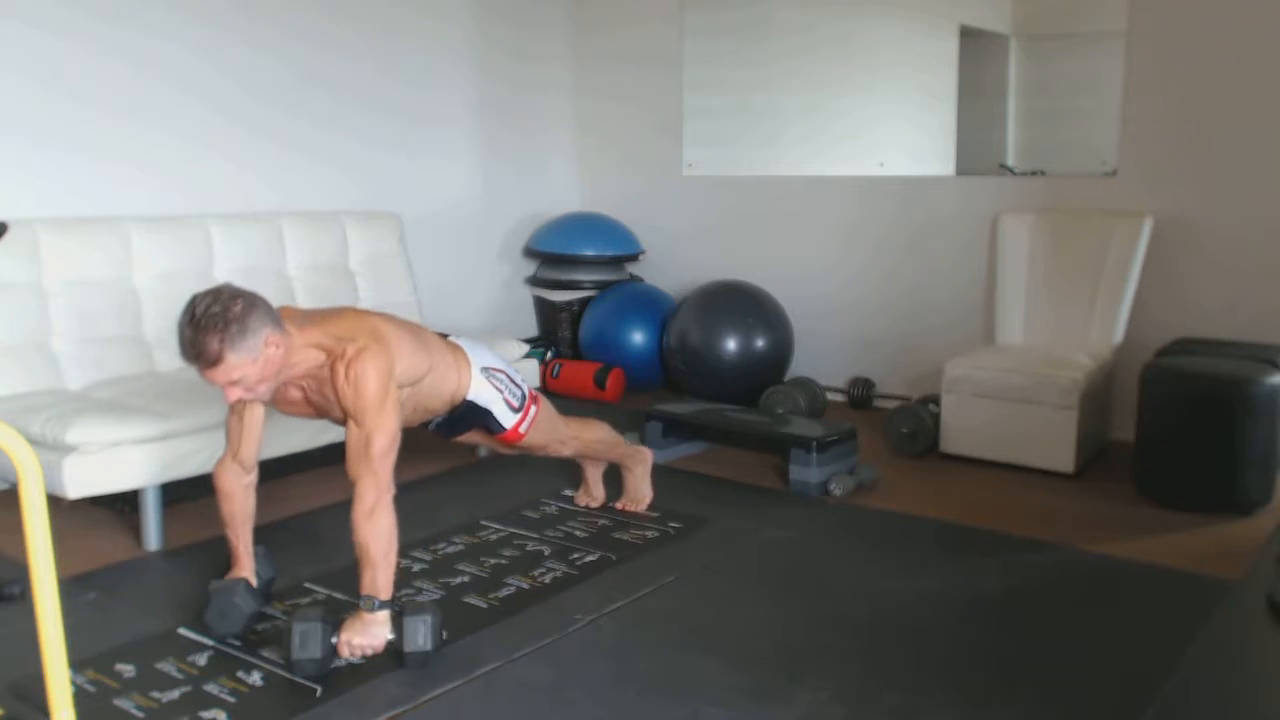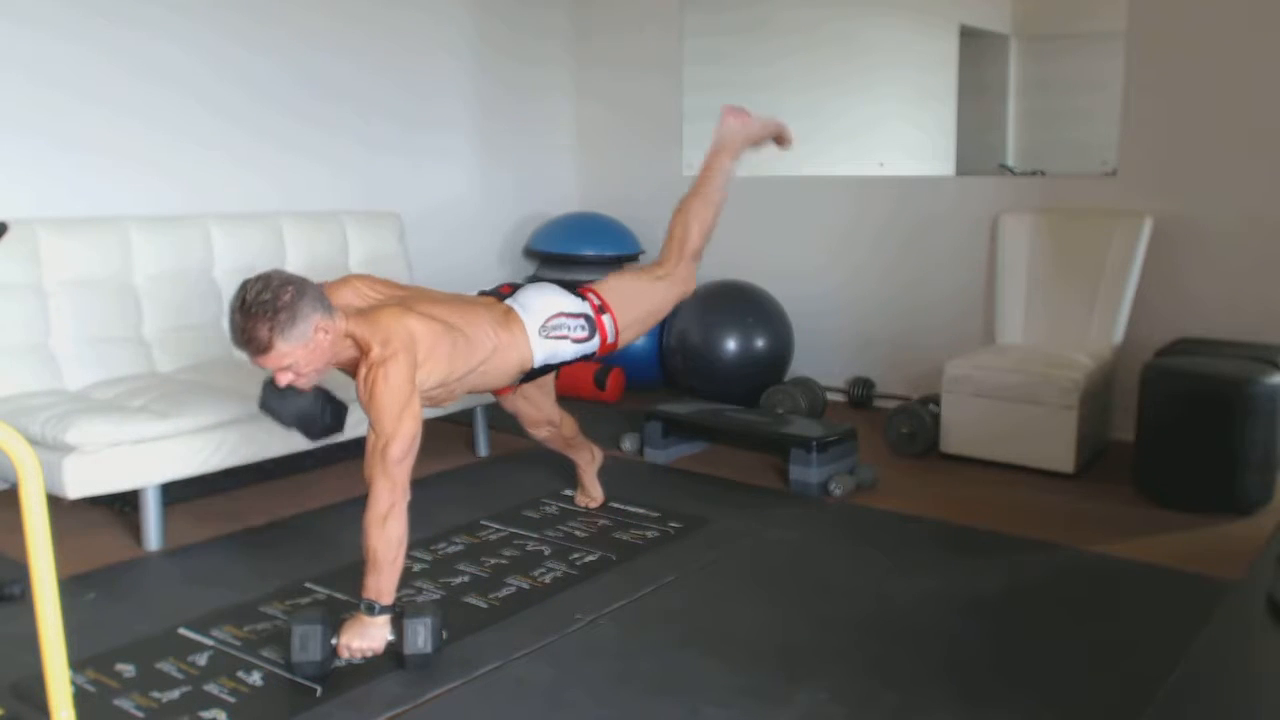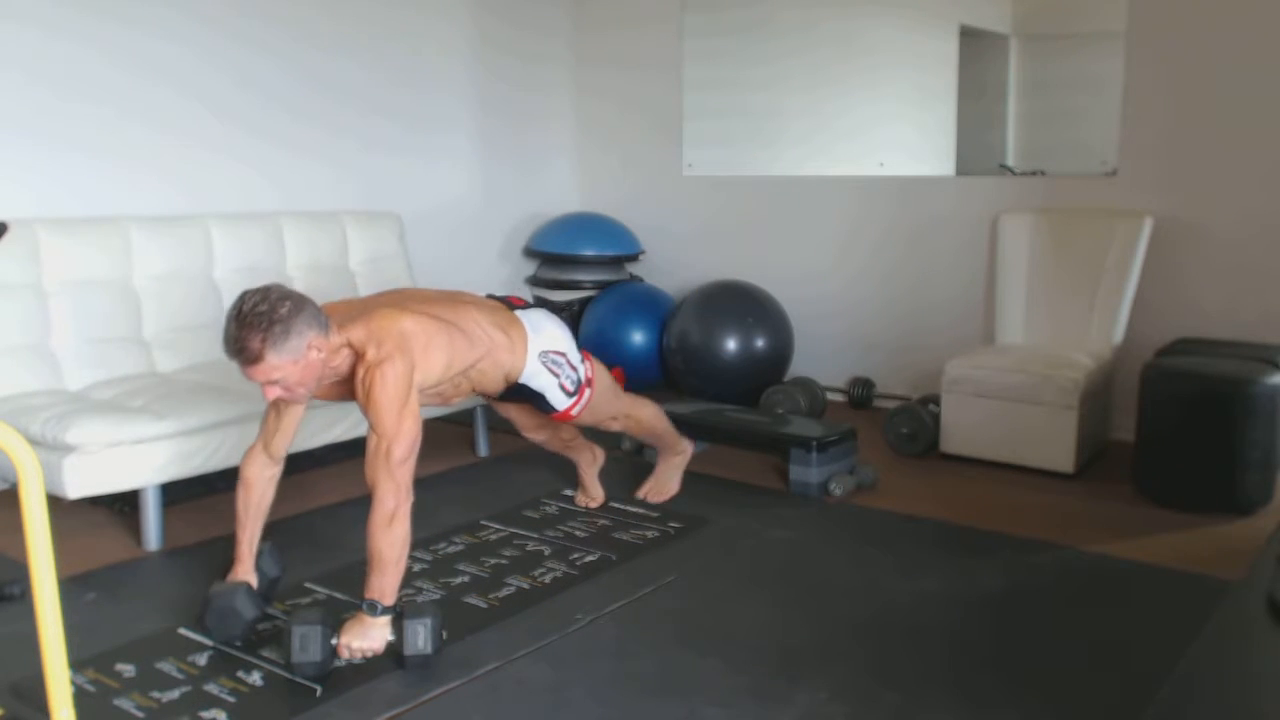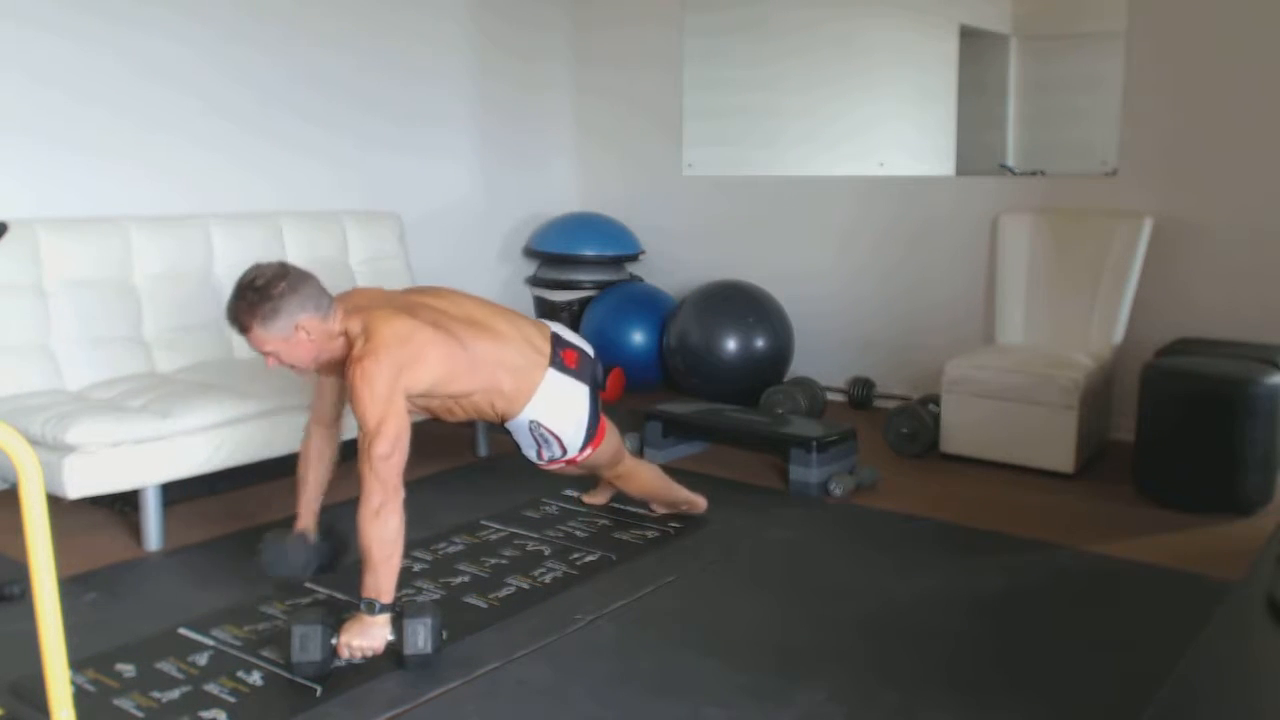
dt=1s
person 1, frame 1
left shoulder: (358, 362)
right shoulder: (258, 354)
left elbow: (373, 492)
right elbow: (236, 469)
left wrist: (374, 612)
right wrist: (243, 567)
left hip: (469, 378)
right hip: (432, 395)
left knee: (561, 438)
left ankle: (633, 458)
right ankle: (590, 464)
person 1, frame 2
left shoulder: (387, 363)
right shoulder: (330, 300)
left elbow: (390, 498)
left wrist: (376, 615)
right wrist: (300, 382)
left hip: (541, 327)
right hip: (498, 317)
left knee: (672, 274)
right knee: (543, 425)
left ankle: (733, 139)
right ankle: (584, 458)
person 1, frame 3
left shoulder: (382, 363)
right shoulder: (305, 342)
left elbow: (393, 498)
right elbow: (264, 456)
left wrist: (376, 614)
right wrist: (243, 563)
left hip: (531, 345)
right hip: (487, 324)
left knee: (614, 412)
right knee: (534, 427)
left ankle: (673, 448)
right ankle: (585, 457)
person 1, frame 4
left shoulder: (372, 362)
right shoulder: (335, 323)
left elbow: (382, 497)
right elbow: (322, 426)
left wrist: (375, 614)
right wrist: (305, 522)
left hip: (552, 400)
right hip: (552, 347)
left knee: (612, 463)
right knee: (597, 444)
left ankle: (685, 501)
right ankle: (609, 477)
